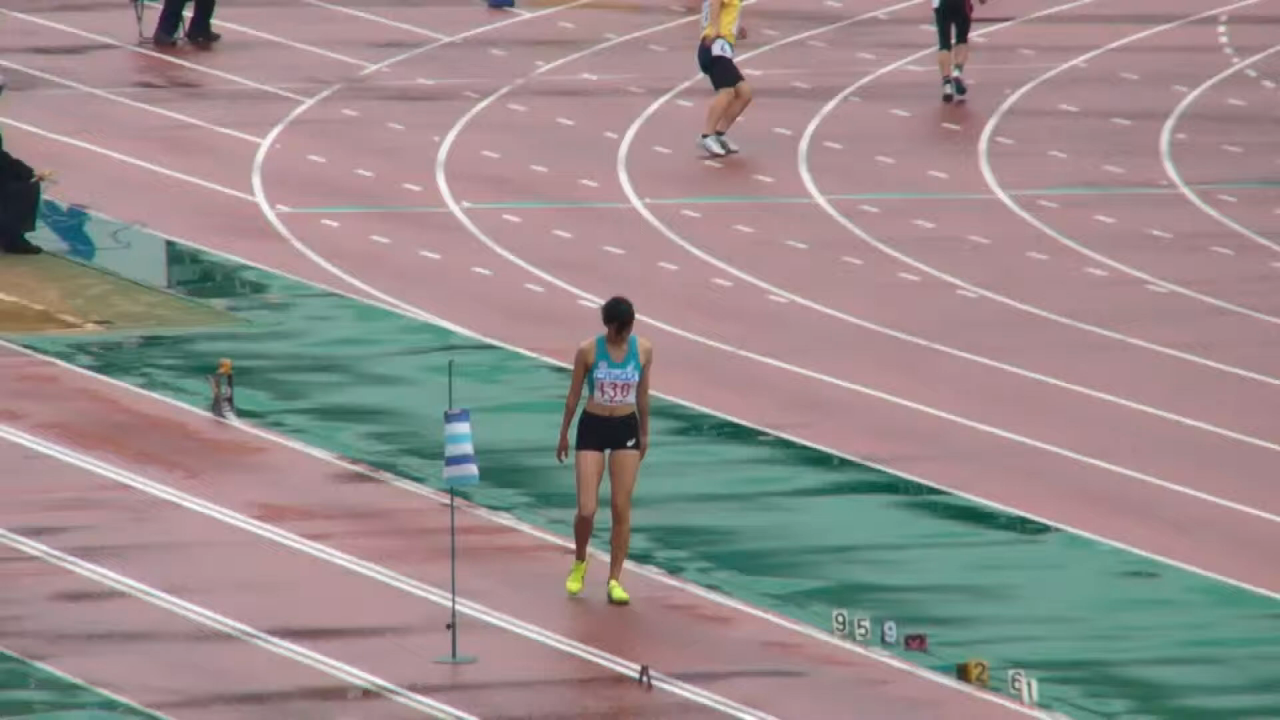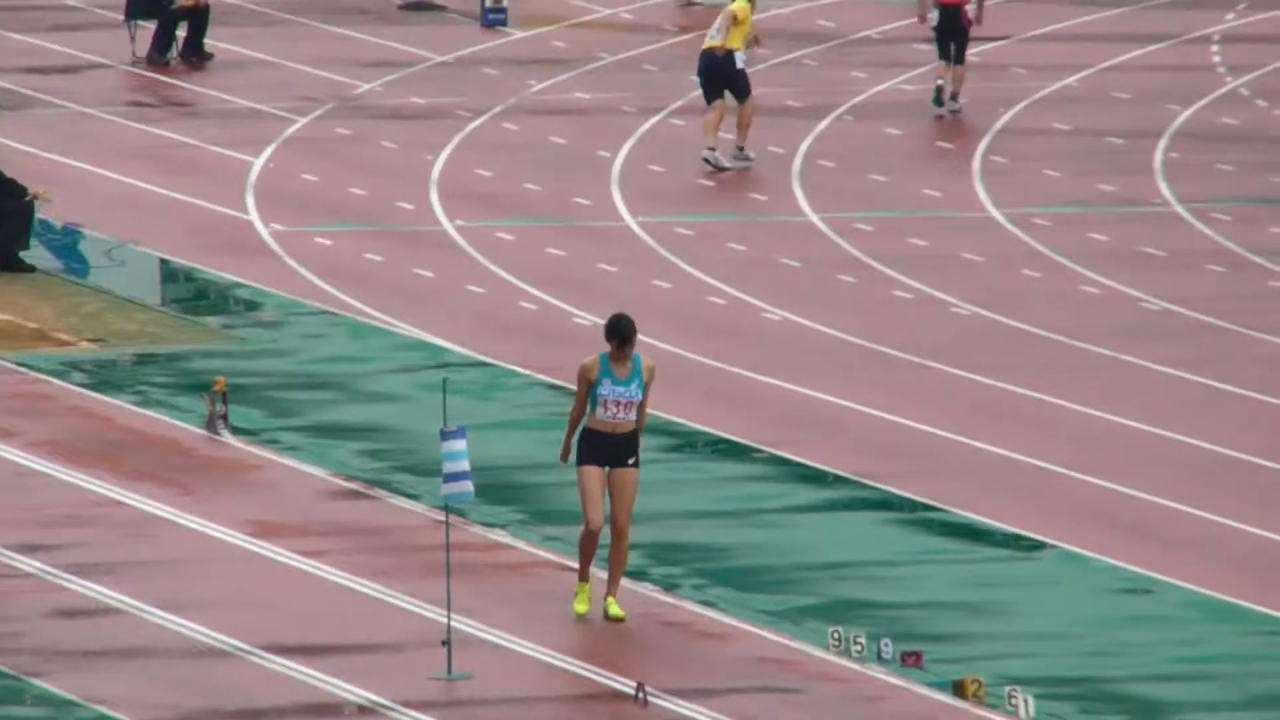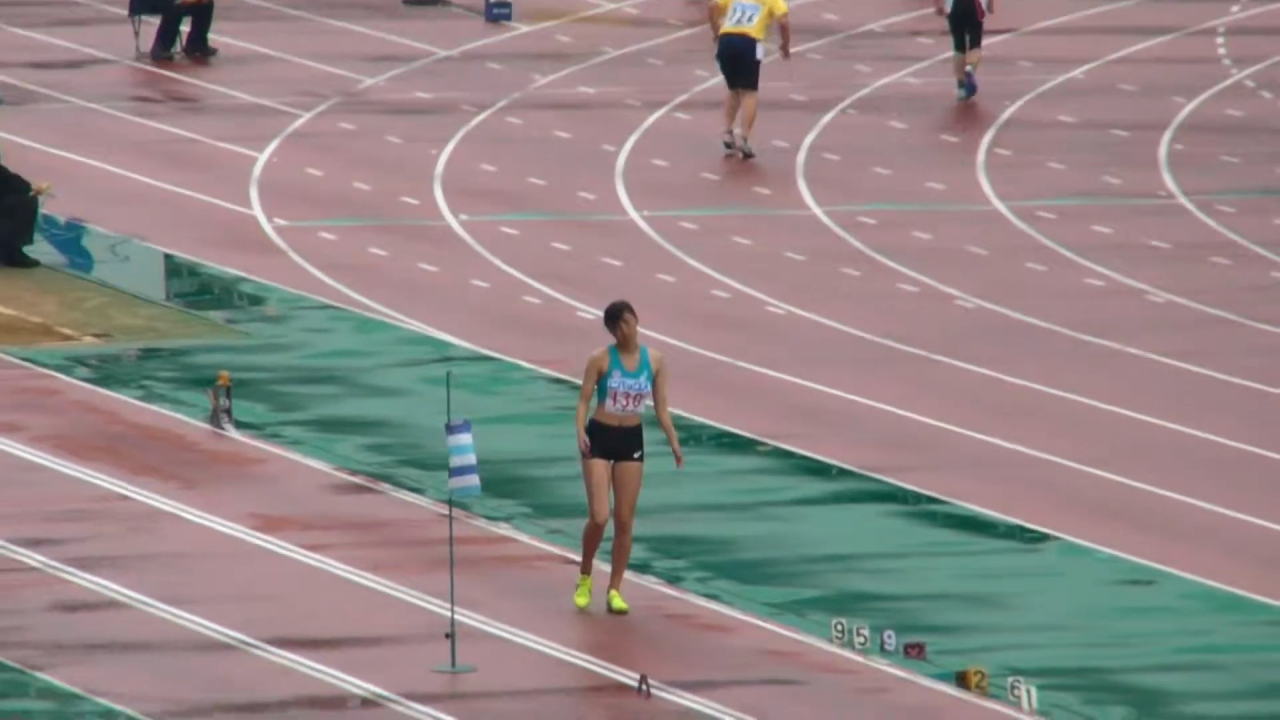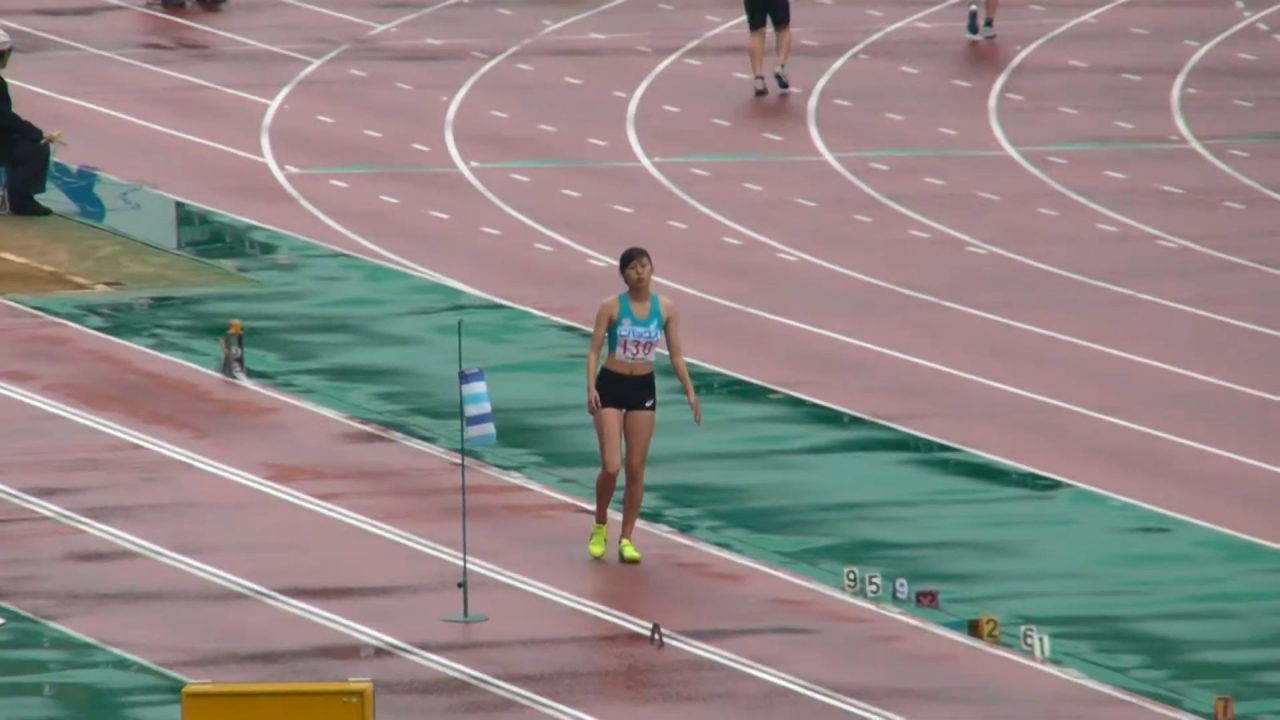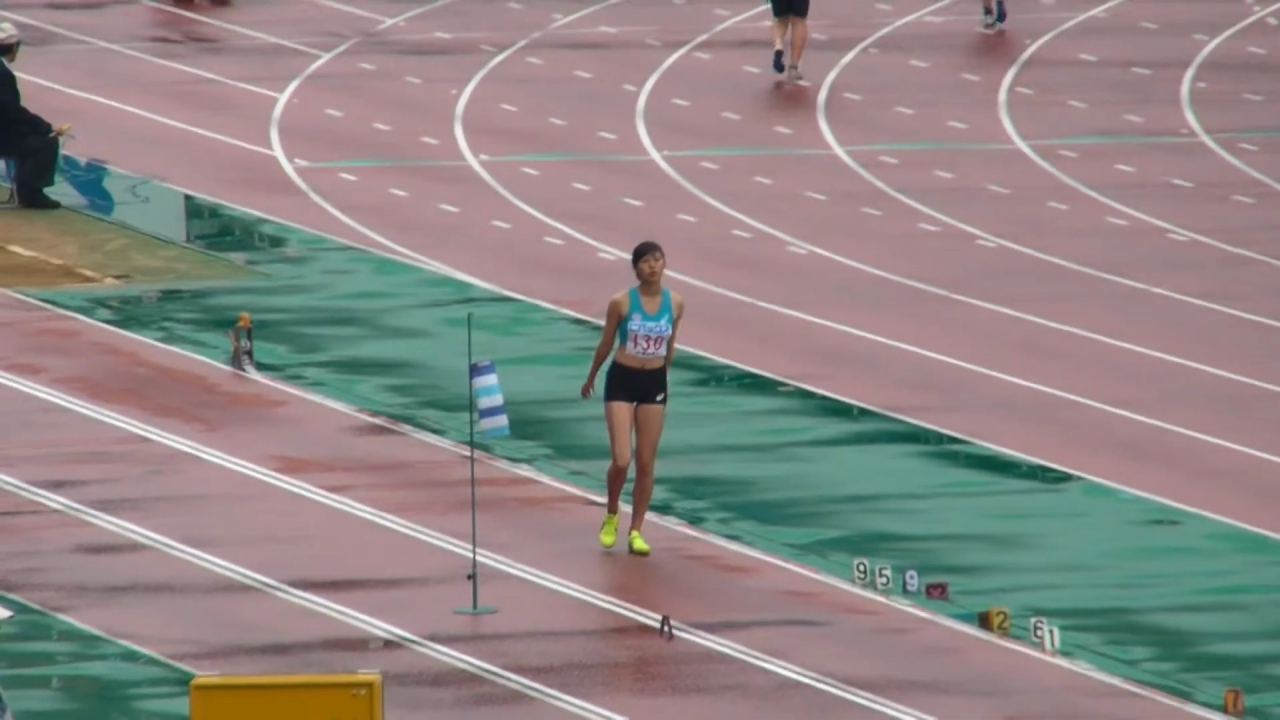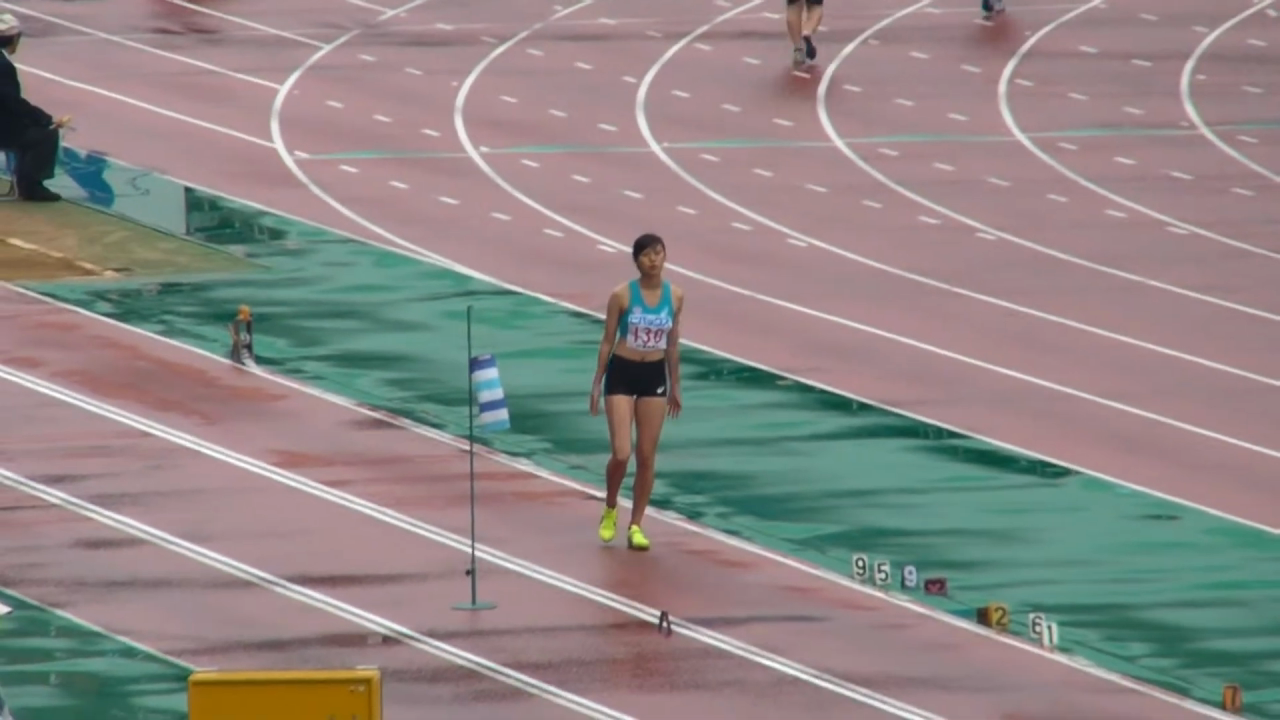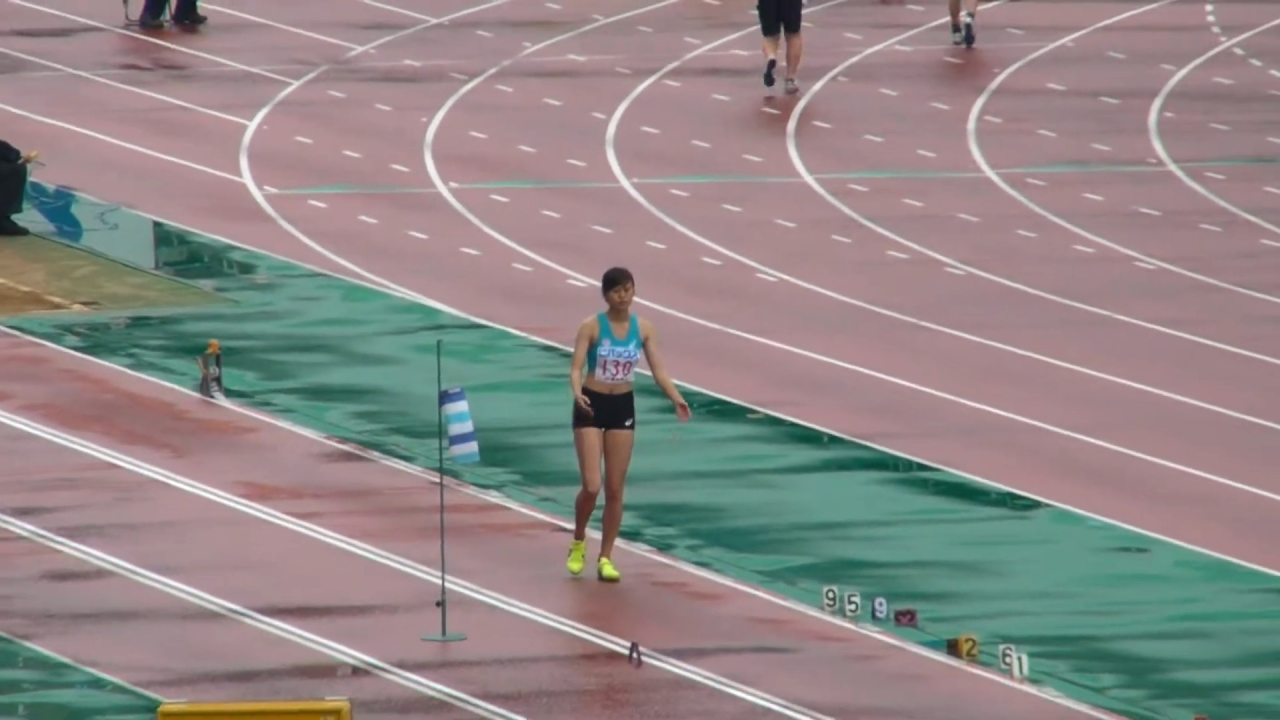
dt=0.3s
person 1, frame 1
left shoulder: (644, 350)
right shoulder: (588, 350)
left elbow: (643, 395)
right elbow: (574, 394)
left wrist: (644, 433)
right wrist: (563, 433)
left hip: (626, 429)
right hip: (592, 427)
left knee: (621, 509)
right knee: (587, 509)
left ankle: (614, 580)
right ankle: (580, 563)
person 1, frame 2
left shoulder: (646, 367)
right shoulder: (590, 367)
right elbow: (578, 409)
left wrist: (637, 443)
right wrist: (567, 442)
left hip: (626, 446)
right hip: (592, 444)
left knee: (621, 526)
right knee: (594, 524)
left ankle: (611, 597)
right ankle: (583, 584)
person 1, frame 3
left shoulder: (655, 360)
right shoulder: (599, 359)
left elbow: (661, 407)
right elbow: (582, 402)
left wrist: (674, 442)
right wrist: (581, 433)
left hip: (632, 439)
right hip: (599, 438)
left knee: (624, 520)
right knee: (599, 517)
left ankle: (614, 590)
right ankle: (584, 577)
person 1, frame 4
left shoulder: (666, 308)
right shoulder: (610, 306)
left elbow: (675, 354)
right elbow: (593, 350)
left wrist: (690, 392)
right wrist: (590, 387)
left hip: (644, 387)
right hip: (611, 386)
left knee: (636, 469)
right knee: (611, 466)
left ankle: (626, 539)
right ankle: (599, 526)
person 1, frame 5
left shoulder: (675, 303)
right shoulder: (620, 302)
right elbow: (606, 343)
left wrist: (665, 382)
right wrist: (590, 378)
left hip: (654, 383)
right hip: (621, 380)
left knee: (646, 462)
right knee: (621, 460)
left ankle: (636, 531)
right ankle: (611, 516)
person 1, frame 6
left shoulder: (675, 296)
right shoulder: (621, 294)
left elbow: (672, 345)
right elbow: (608, 341)
left wrist: (675, 387)
right wrist: (596, 383)
left hip: (654, 375)
right hip: (621, 373)
left knee: (647, 456)
right knee: (621, 453)
left ankle: (635, 525)
right ankle: (610, 510)
person 1, frame 7
left shoulder: (644, 328)
right shoulder: (591, 326)
left elbow: (658, 369)
right elbow: (576, 367)
left wrist: (677, 399)
right wrist: (577, 394)
left hip: (623, 407)
right hip: (592, 406)
left knee: (615, 488)
right knee: (591, 486)
left ankle: (605, 557)
right ankle: (578, 543)
